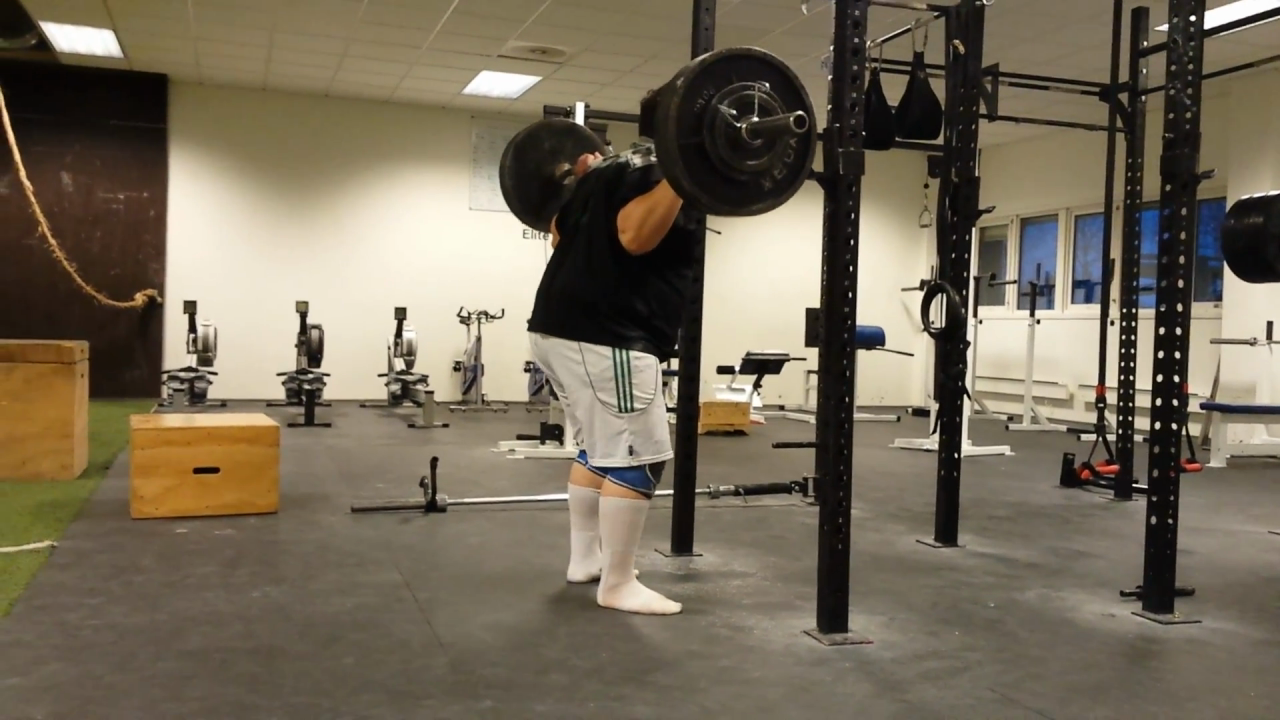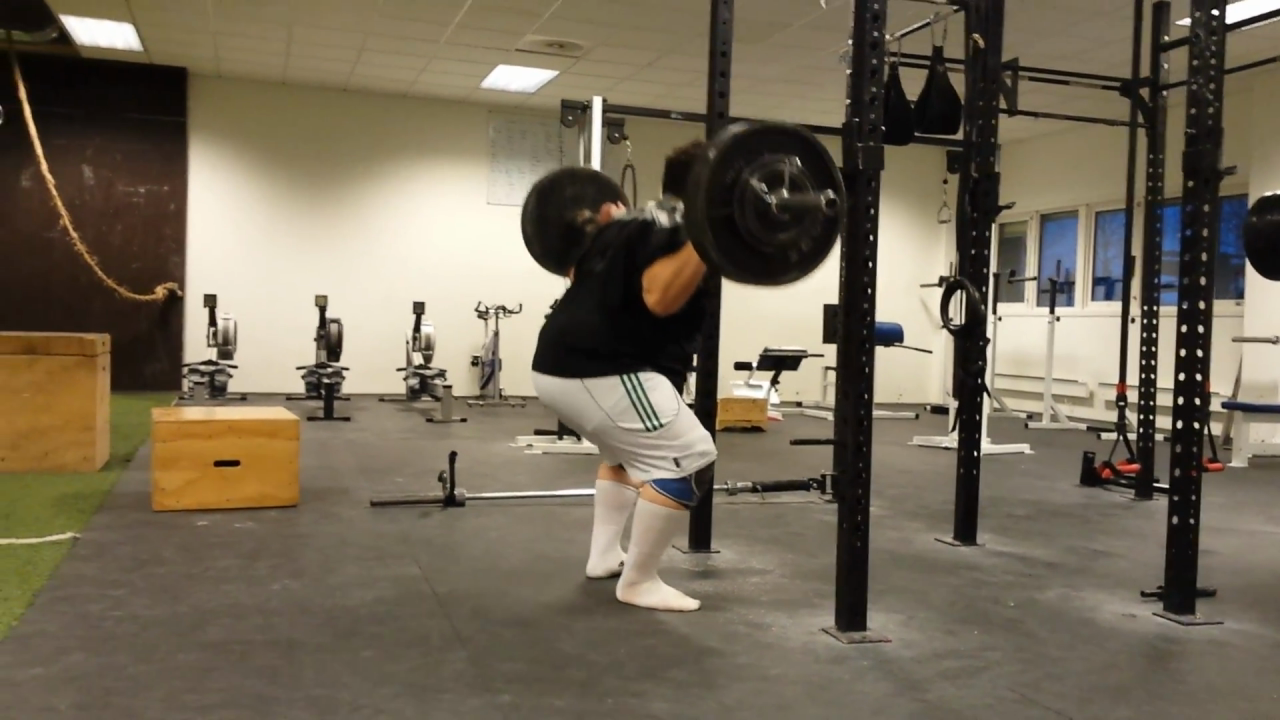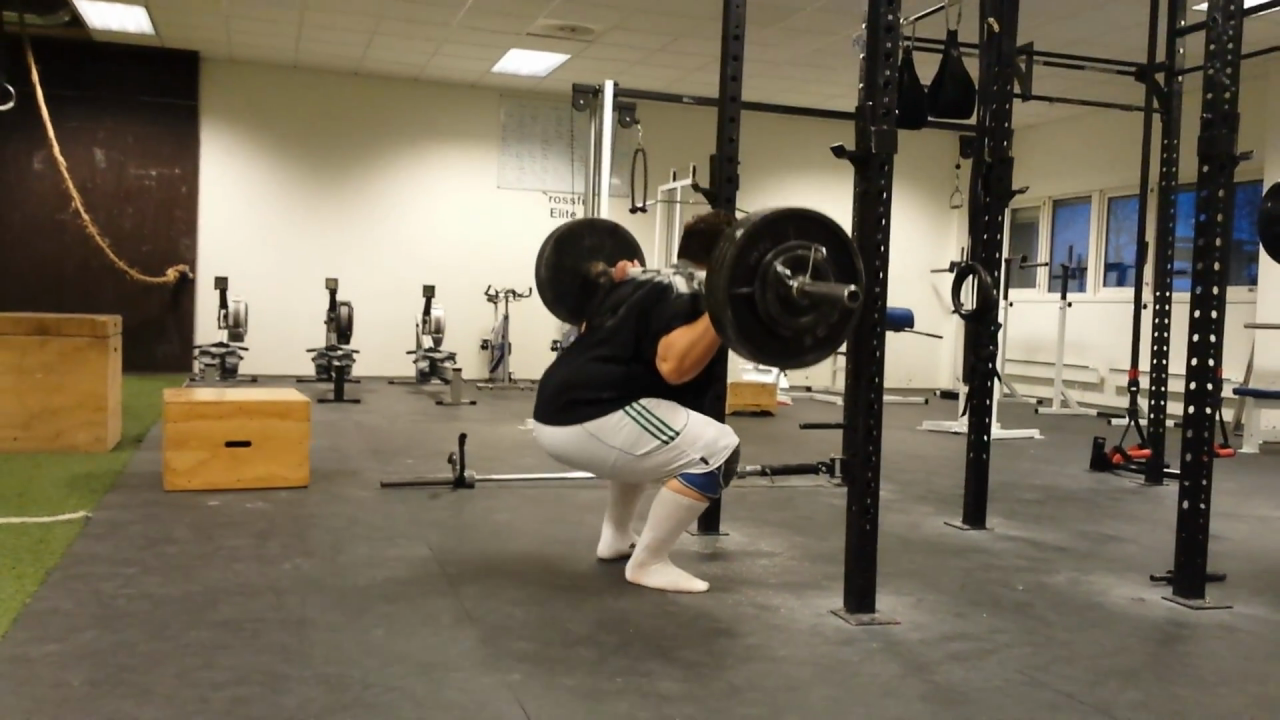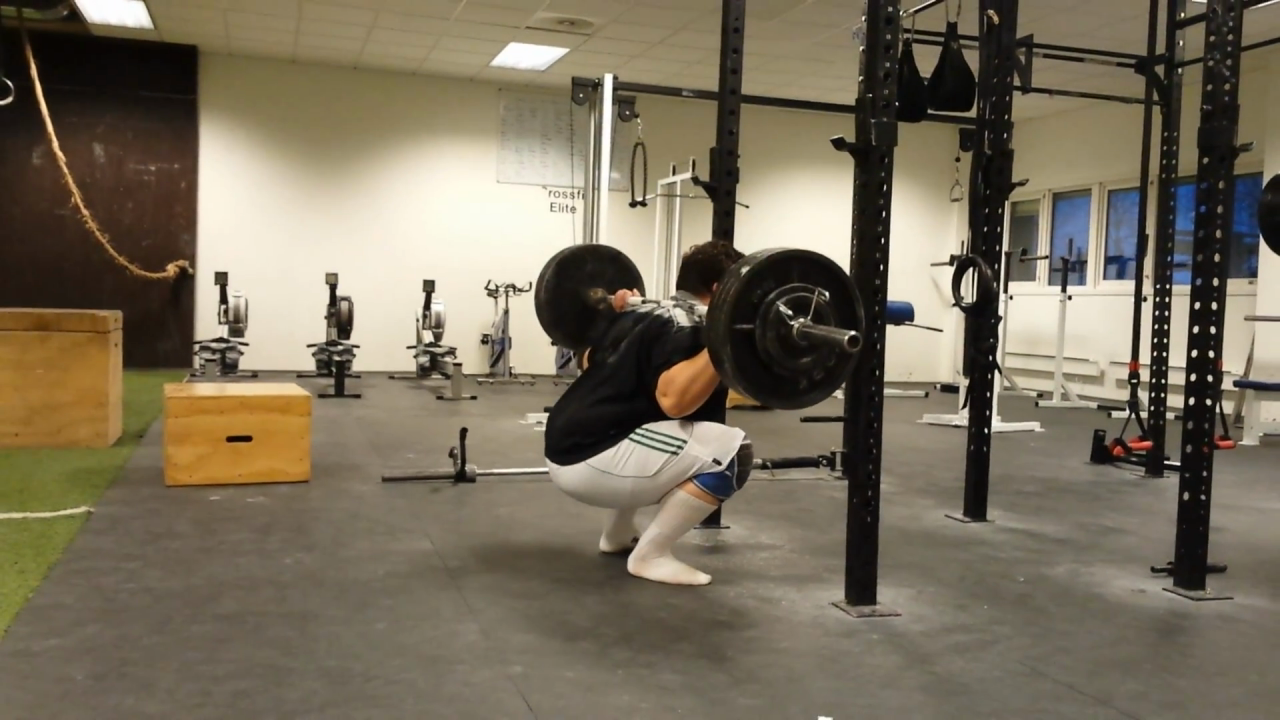
dt=0.5s
person 1, frame 1
left shoulder: (604, 173)
right shoulder: (651, 175)
left elbow: (559, 236)
right elbow: (635, 233)
left wrist: (578, 181)
left hip: (555, 330)
right hip: (604, 339)
left knee: (597, 447)
right knee: (637, 457)
left ankle: (586, 555)
right ankle: (618, 582)
person 1, frame 2
left shoulder: (626, 224)
right shoulder: (677, 233)
left elbow: (579, 277)
right elbow: (660, 297)
left wrist: (599, 228)
left hip: (557, 366)
right hip: (598, 370)
left knee: (629, 452)
right knee: (686, 460)
left ankle: (604, 555)
right ankle: (639, 581)
person 1, frame 3
left shoulder: (639, 284)
right shoulder: (689, 299)
left elbow: (590, 332)
right elbow: (674, 365)
left wrist: (614, 286)
left hip: (557, 413)
right hip: (585, 420)
left knee: (652, 442)
right knee: (716, 452)
left ankle: (616, 538)
right ankle: (648, 563)
person 1, frame 4
left shoulder: (640, 314)
right shoulder: (686, 330)
left elbow: (590, 363)
right elbow: (674, 400)
left wrist: (615, 315)
left hip: (567, 450)
right hip: (593, 459)
right knee: (731, 453)
left ankle: (619, 532)
right ankle: (650, 555)
